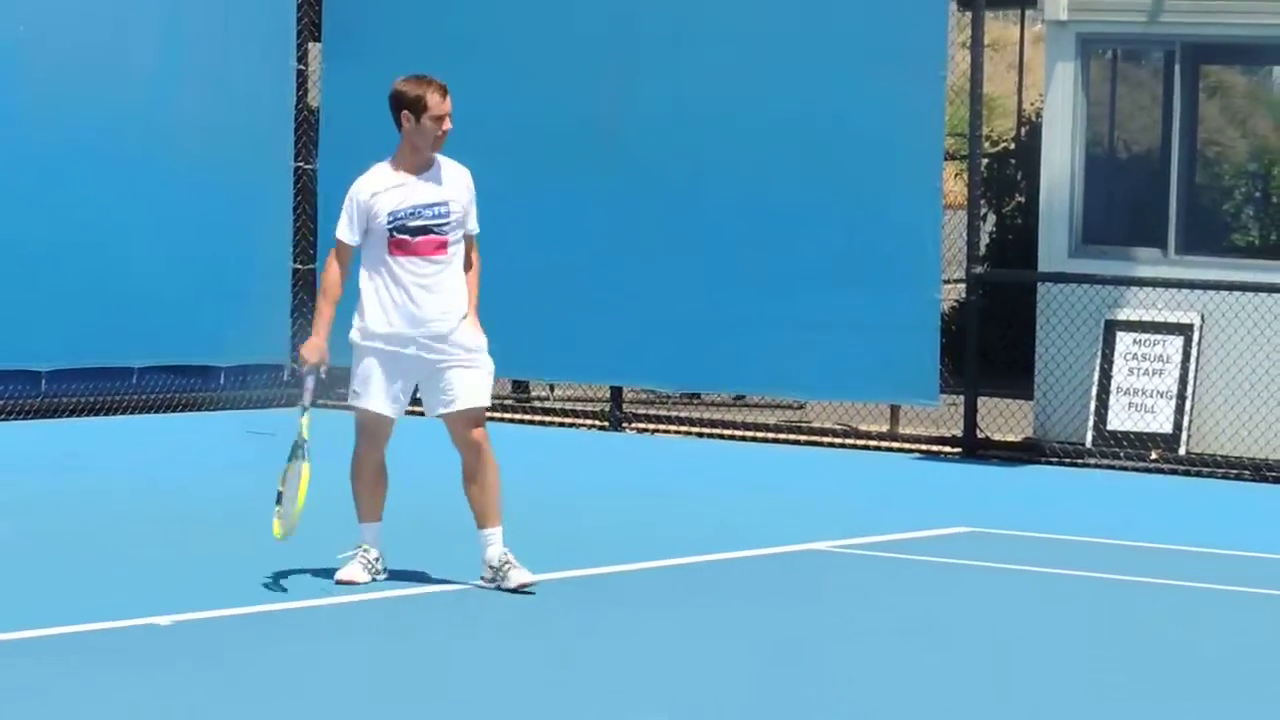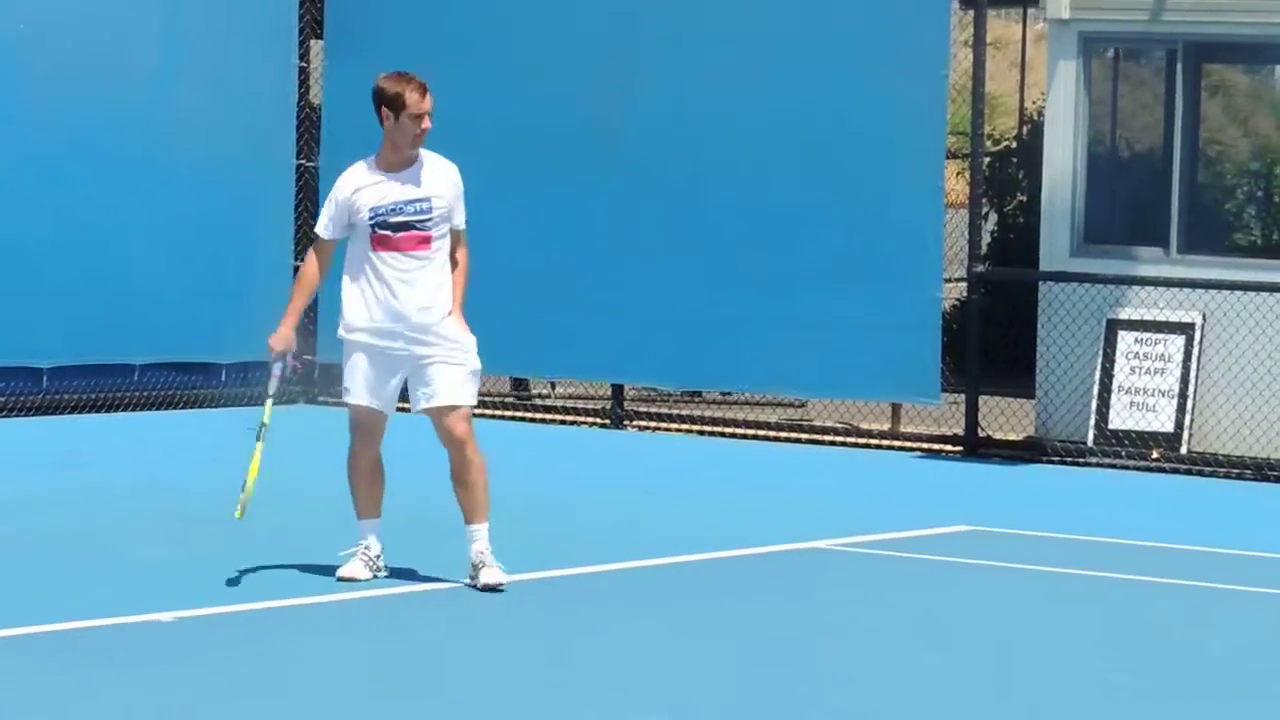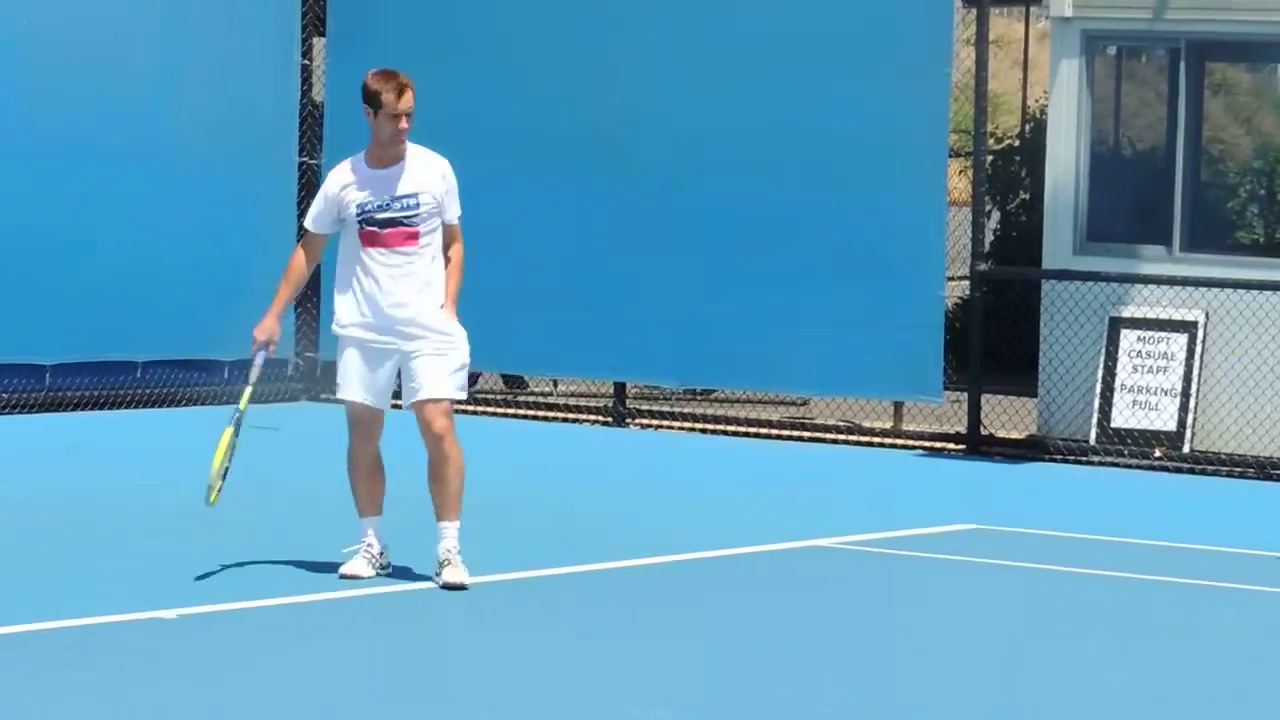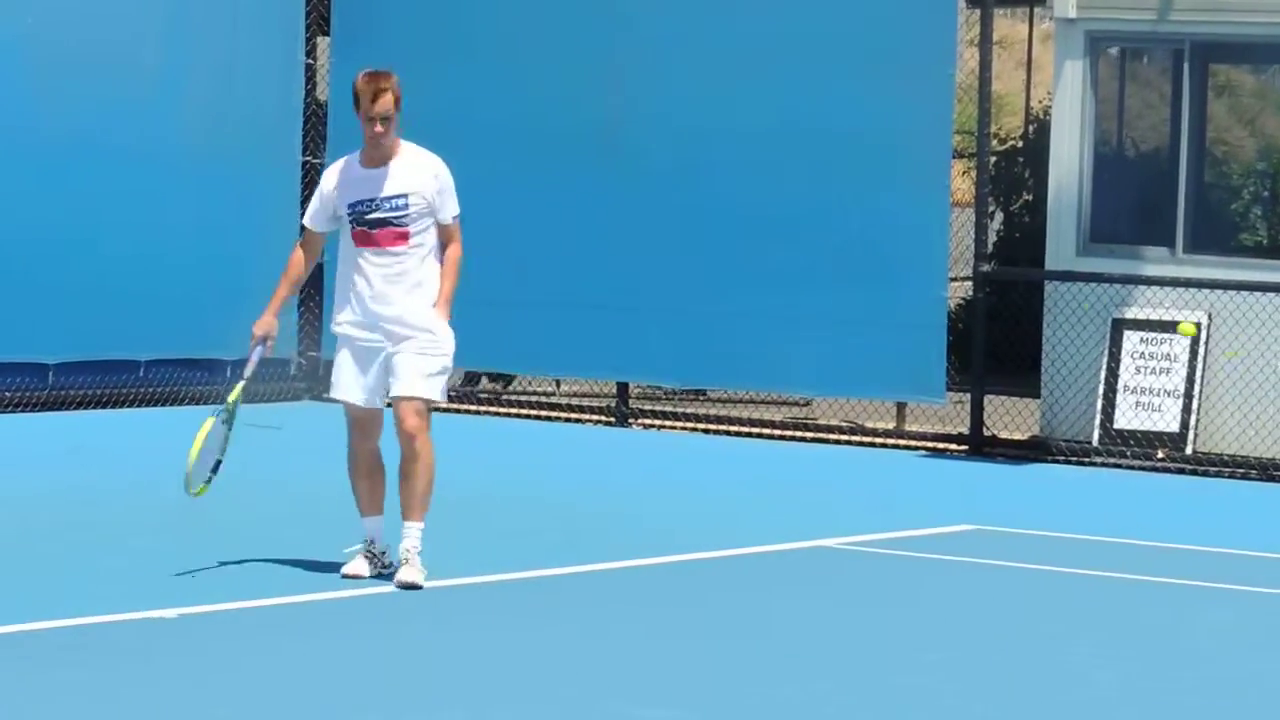
dt=0.1s
person 1, frame 1
left shoulder: (459, 179)
right shoulder: (370, 188)
right elbow: (339, 263)
left wrist: (470, 313)
right wrist: (319, 334)
left hip: (452, 338)
right hip: (383, 339)
left knee: (475, 442)
right knee: (369, 441)
left ankle: (496, 557)
right ankle: (369, 549)
person 1, frame 2
left shoulder: (445, 174)
right shoulder: (353, 184)
left elbow: (459, 249)
right elbow: (318, 256)
left wrist: (456, 310)
right wrist: (288, 324)
left hip: (437, 332)
right hip: (371, 333)
left knee: (459, 435)
right knee: (364, 438)
left ankle: (480, 552)
right ankle: (369, 547)
person 1, frame 3
left shoulder: (436, 170)
right shoulder: (341, 180)
left elbow: (455, 245)
right elbow: (307, 251)
left wrist: (449, 307)
right wrist: (273, 316)
left hip: (428, 326)
right hip: (363, 328)
left knee: (439, 429)
right knee: (362, 434)
left ankle: (449, 549)
right ankle: (372, 544)
person 1, frame 4
left shoulder: (431, 170)
right shoulder: (337, 177)
left elbow: (453, 244)
right elbow: (307, 249)
left wrist: (442, 308)
right wrist: (272, 312)
left hip: (418, 325)
right hip: (359, 327)
left knee: (413, 428)
right knee: (361, 434)
left ankle: (411, 548)
right ankle: (373, 546)
